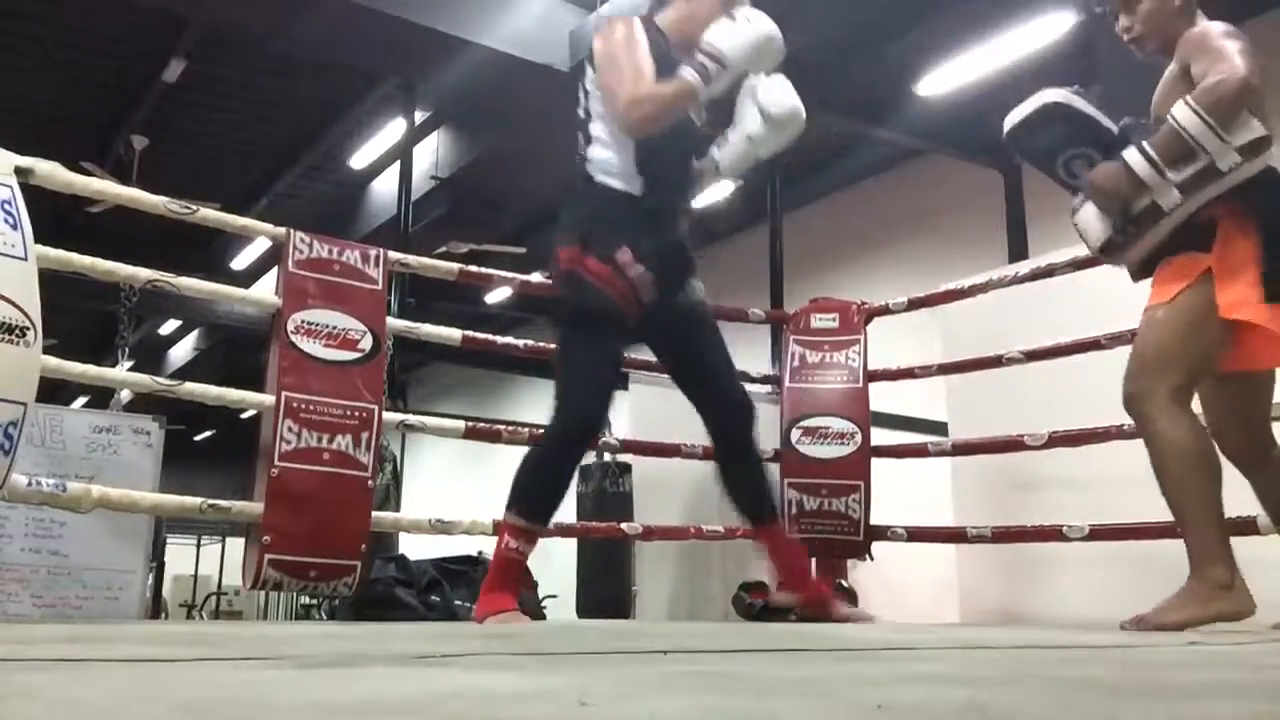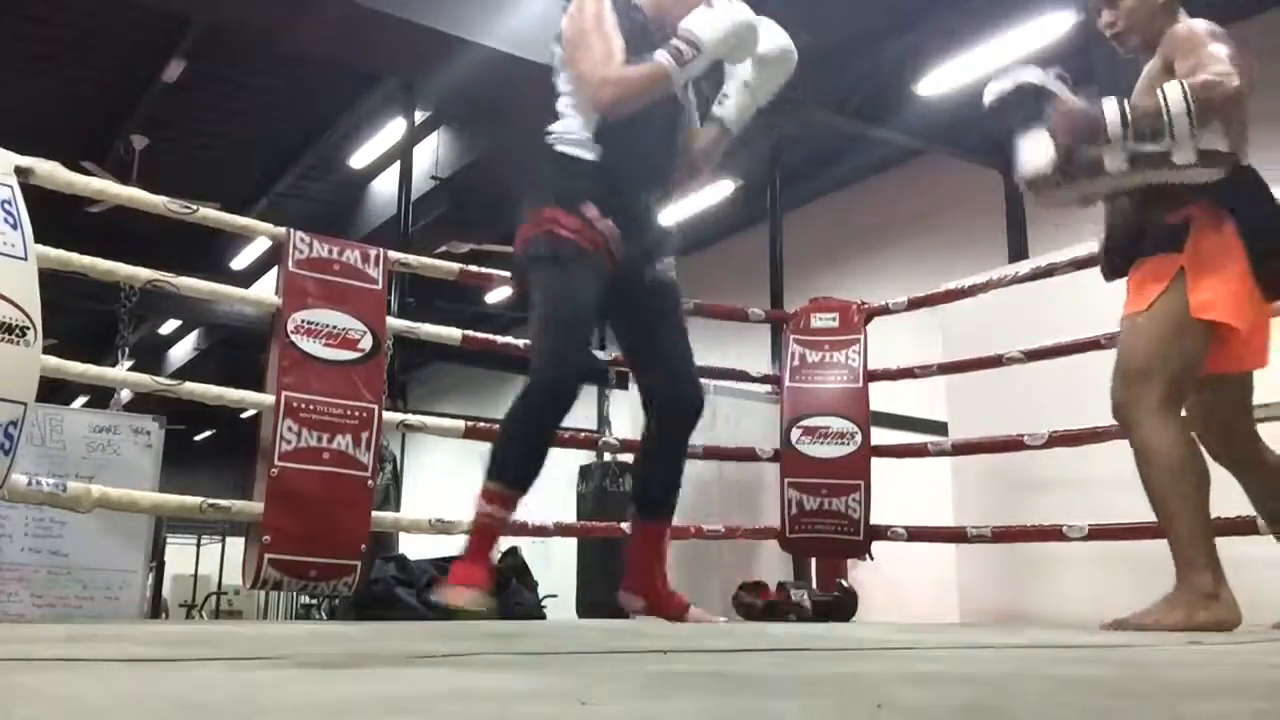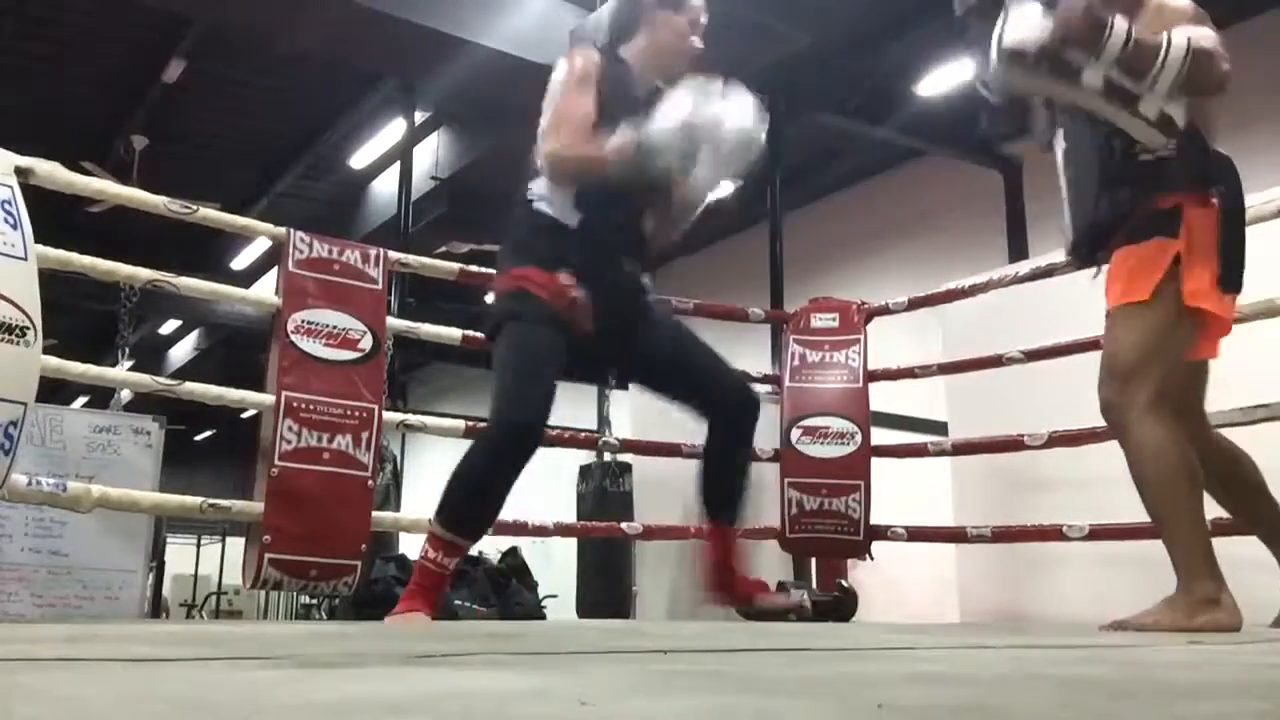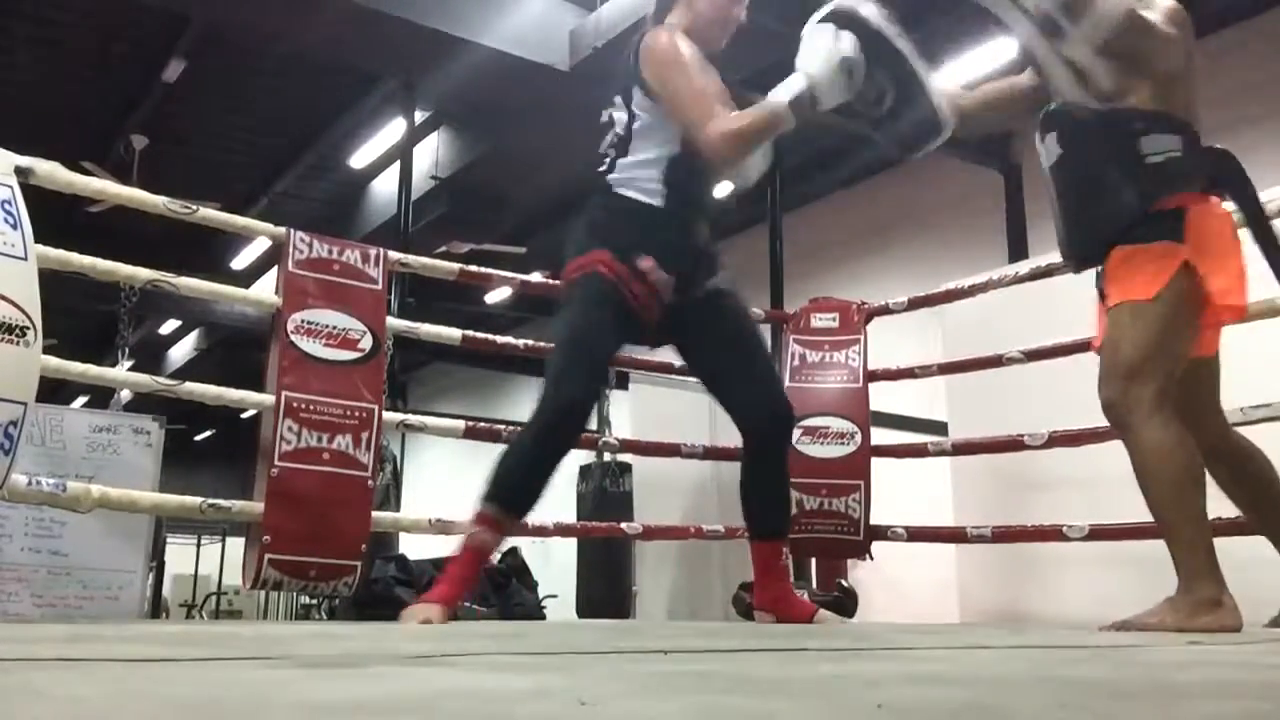
dt=0.2s
person 1, frame 1
right shoulder: (1181, 76)
left wrist: (1129, 170)
right wrist: (1126, 183)
left hip: (1223, 249)
right hip: (1216, 255)
left knee: (1150, 391)
left ankle: (1213, 578)
person 1, frame 2
right shoulder: (1150, 73)
left elbow: (1223, 89)
right elbow: (1133, 164)
left wrist: (1104, 120)
right wrist: (1071, 137)
left hip: (1194, 242)
right hip: (1178, 252)
left knee: (1140, 399)
right knee: (1228, 436)
left ankle: (1200, 589)
person 1, frame 3
right shoulder: (1109, 59)
left elbow: (1209, 68)
left hip: (1169, 227)
right hip: (1137, 245)
left knee: (1130, 400)
right knee: (1181, 423)
left ankle: (1202, 594)
person 1, frame 4
right shoulder: (1053, 68)
left elbow: (1156, 59)
right elbow: (973, 111)
left hip: (1169, 227)
right hip: (1129, 243)
left knee: (1133, 399)
right knee: (1197, 420)
left ankle: (1202, 594)
person 2, frame 1
left shoulder: (688, 72)
right elbow: (635, 112)
left wrist: (742, 144)
right wrist: (712, 65)
left hip: (660, 256)
right hip: (601, 251)
left knee: (731, 414)
right knee: (581, 420)
left ankle: (803, 586)
right ankle: (498, 592)
person 2, frame 2
left shoulder: (670, 66)
left elbow: (687, 162)
right elbow: (607, 93)
left wrist: (740, 97)
left hip: (634, 232)
right hip: (573, 218)
left knee: (676, 401)
right knee: (559, 375)
left ankle: (646, 583)
right ankle: (469, 570)
person 2, frame 3
left shoulder: (659, 107)
right shoulder: (587, 68)
left elbow: (660, 221)
right elbow: (559, 157)
right wrist: (644, 140)
left hip: (610, 292)
right hip: (545, 282)
left knee: (734, 403)
right knee: (518, 424)
left ankle: (726, 573)
right ankle: (417, 599)
person 2, frame 4
left shoulder: (704, 70)
right elbow: (720, 143)
right wrist: (805, 87)
left hip: (682, 268)
right hip: (616, 259)
left knee: (769, 417)
right knee: (563, 411)
left ankle: (776, 596)
right ankle: (452, 586)
